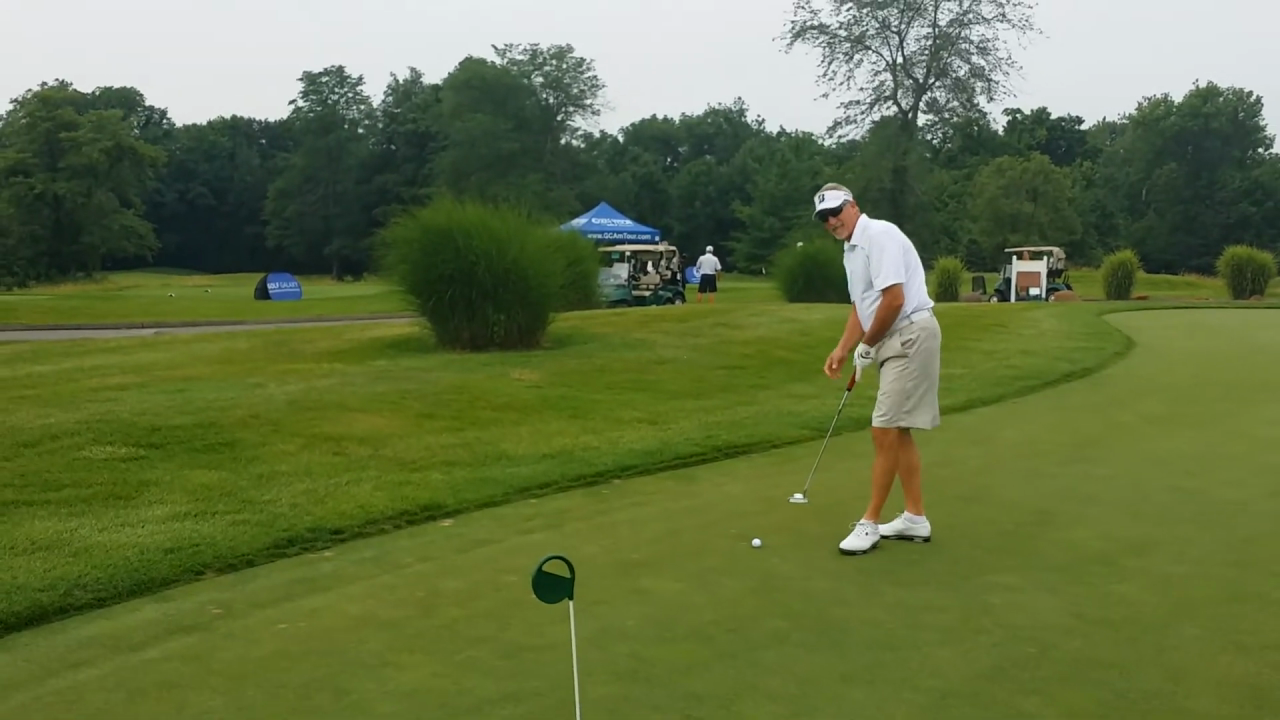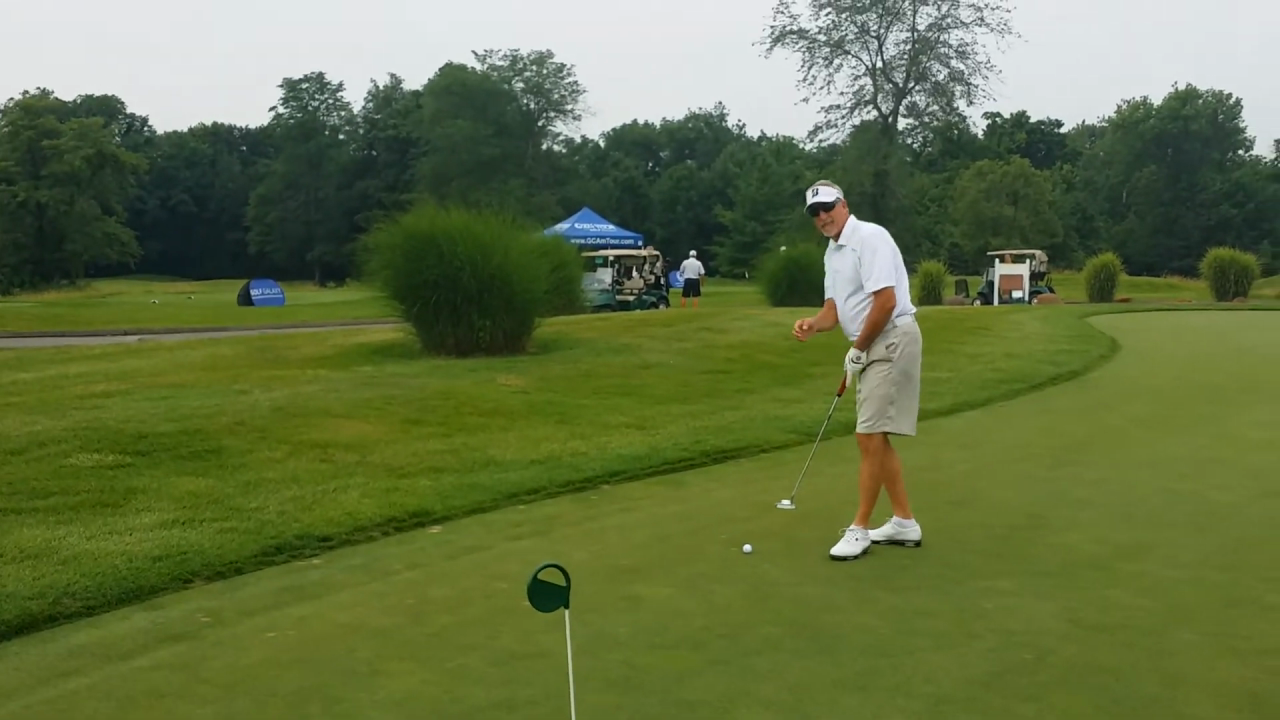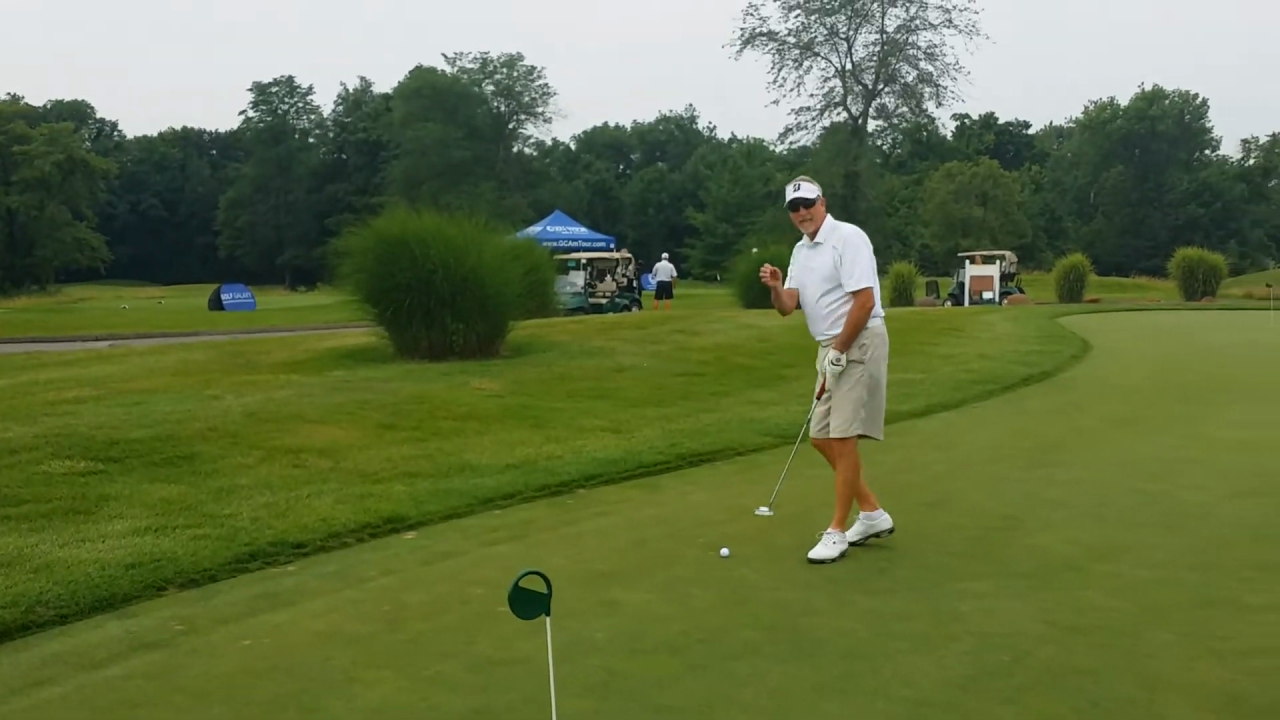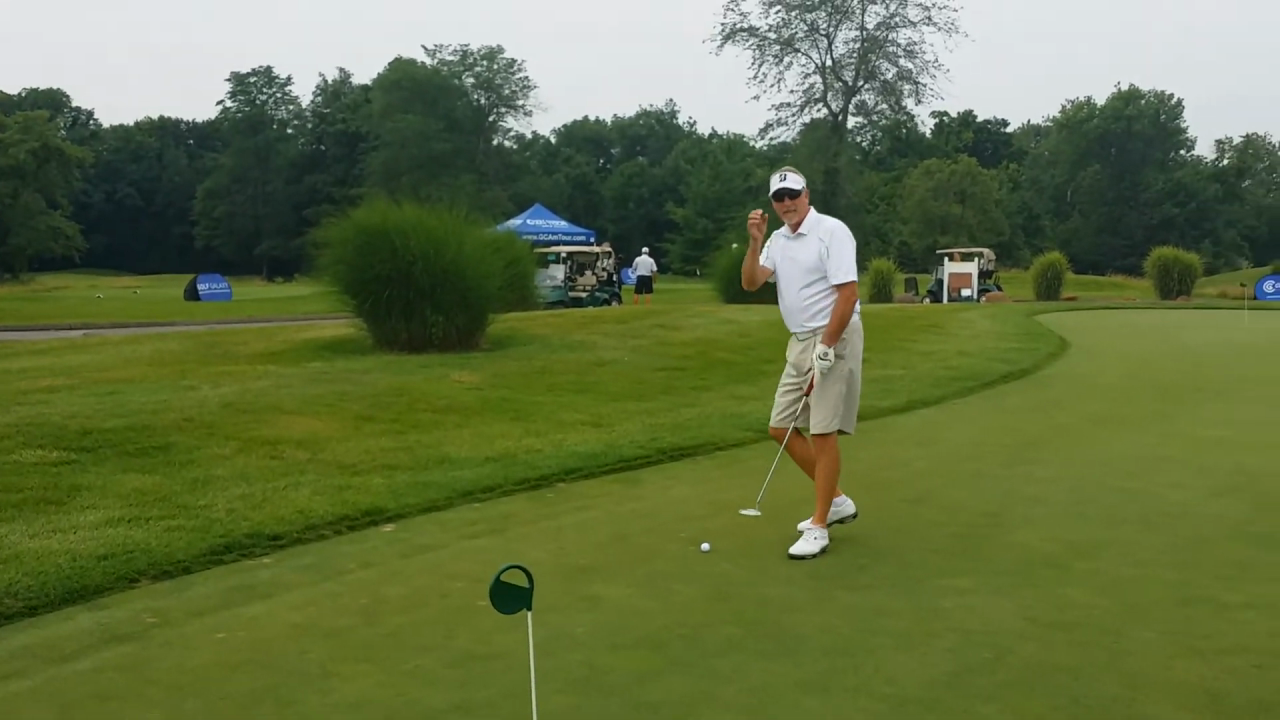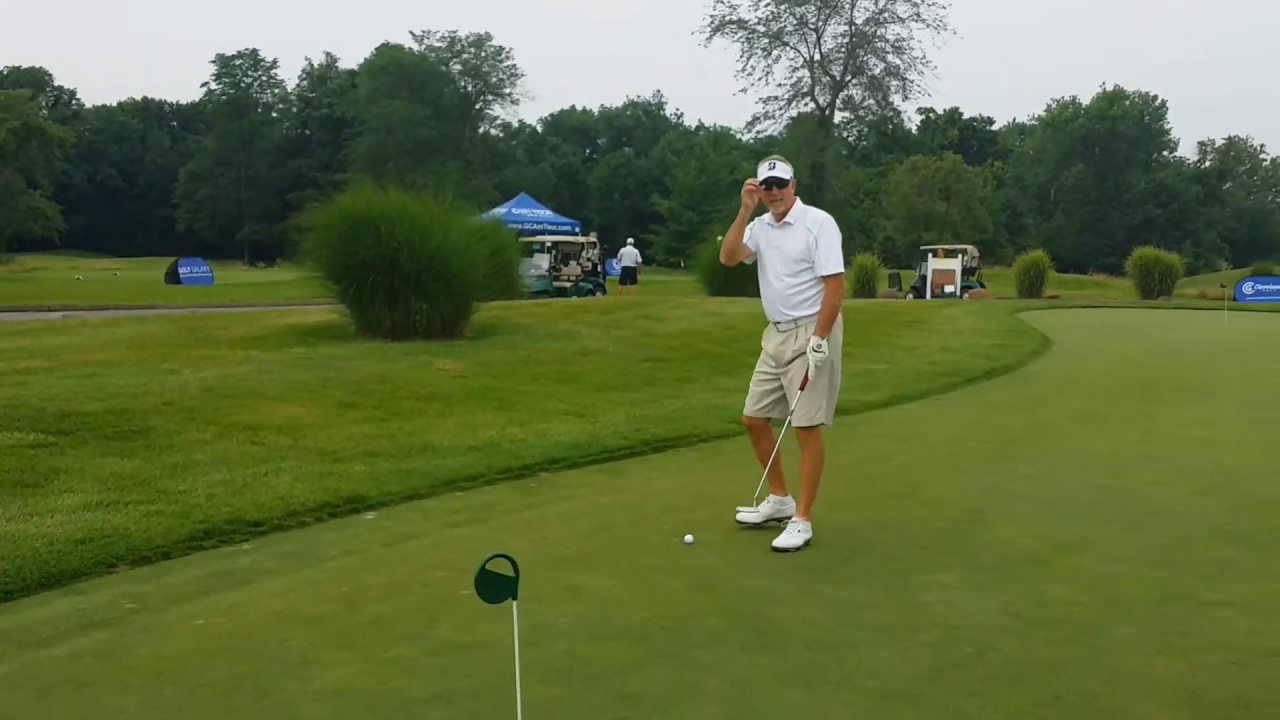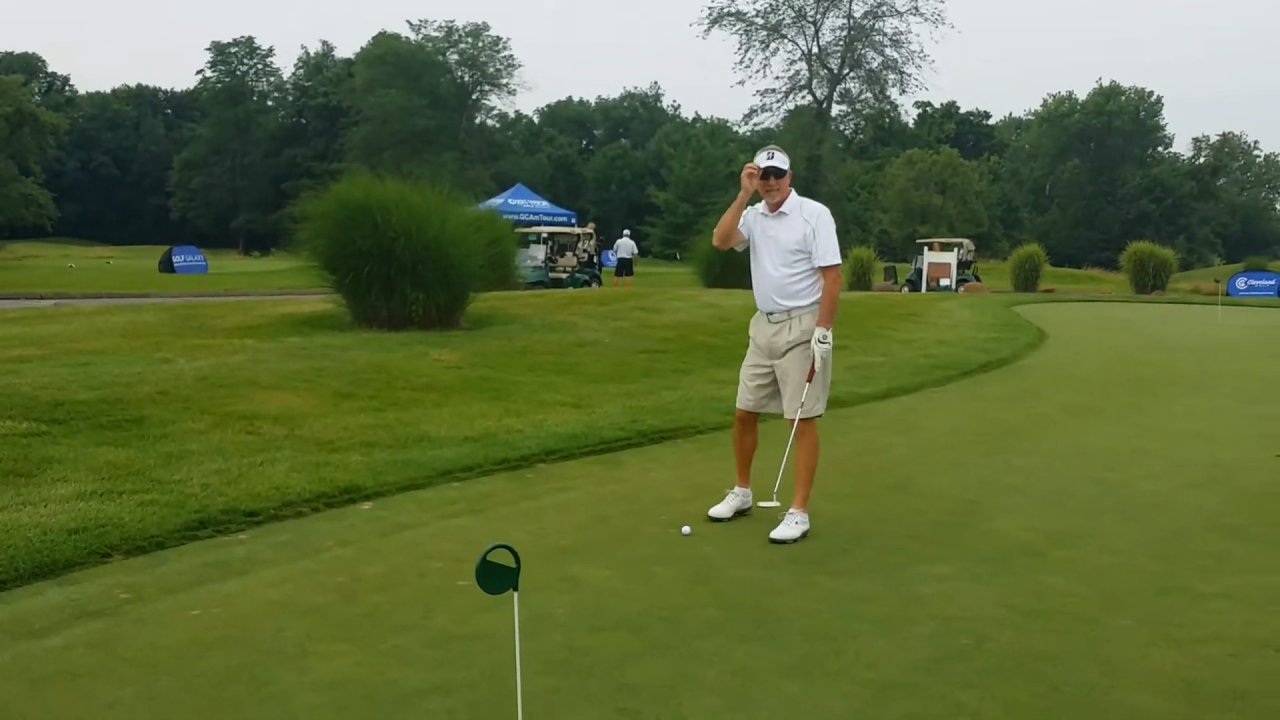
dt=0.1s
person 1, frame 1
left shoulder: (880, 235)
right shoulder: (851, 250)
left elbow: (894, 299)
right elbow: (861, 308)
left wrist: (866, 346)
right wrist: (842, 350)
left hip: (910, 338)
right hip: (896, 341)
left knee: (885, 432)
right knee: (897, 432)
left ankle: (871, 522)
right ankle: (915, 518)
person 1, frame 2
left shoulder: (871, 237)
right shoulder: (831, 253)
left elbow: (886, 300)
right elbow: (835, 309)
left wrist: (856, 349)
right wrist: (811, 324)
left hip: (889, 344)
right hip: (867, 351)
left knee: (871, 437)
right knee: (875, 439)
left ankle: (860, 528)
right ankle: (903, 522)
person 1, frame 3
left shoulder: (849, 237)
right shoulder: (801, 250)
left elbow: (865, 301)
right elbow: (789, 304)
left wrist: (837, 351)
right wrist: (774, 287)
left hip: (858, 346)
right hip: (834, 351)
left knee: (844, 440)
right knee: (822, 439)
left ankle: (837, 532)
right ankle: (872, 514)
person 1, frame 4
left shoulder: (832, 230)
right shoulder: (776, 240)
left elbow: (848, 293)
right elbow: (750, 282)
left wrist: (826, 346)
right wrist: (755, 238)
left hip: (833, 343)
right hip: (800, 344)
left knee: (822, 434)
right knee: (779, 429)
left ankle: (817, 527)
right ankle: (837, 501)
person 1, frame 5
left shoulder: (818, 222)
right shoulder: (759, 227)
left elbow: (835, 284)
right elbow: (728, 258)
left wrist: (819, 338)
right wrist: (744, 210)
left hip: (813, 334)
right hip: (777, 335)
left knee: (806, 427)
right knee: (754, 418)
left ankle: (801, 520)
right ankle: (779, 498)
person 1, frame 6
left shoulder: (815, 214)
right shoulder: (752, 216)
left elbow: (832, 275)
right elbow: (720, 242)
left wrist: (823, 329)
right wrist: (744, 194)
left hip: (802, 326)
right hip: (763, 326)
left knee: (803, 418)
right knee: (745, 414)
left ankle: (798, 512)
right ankle: (741, 492)
